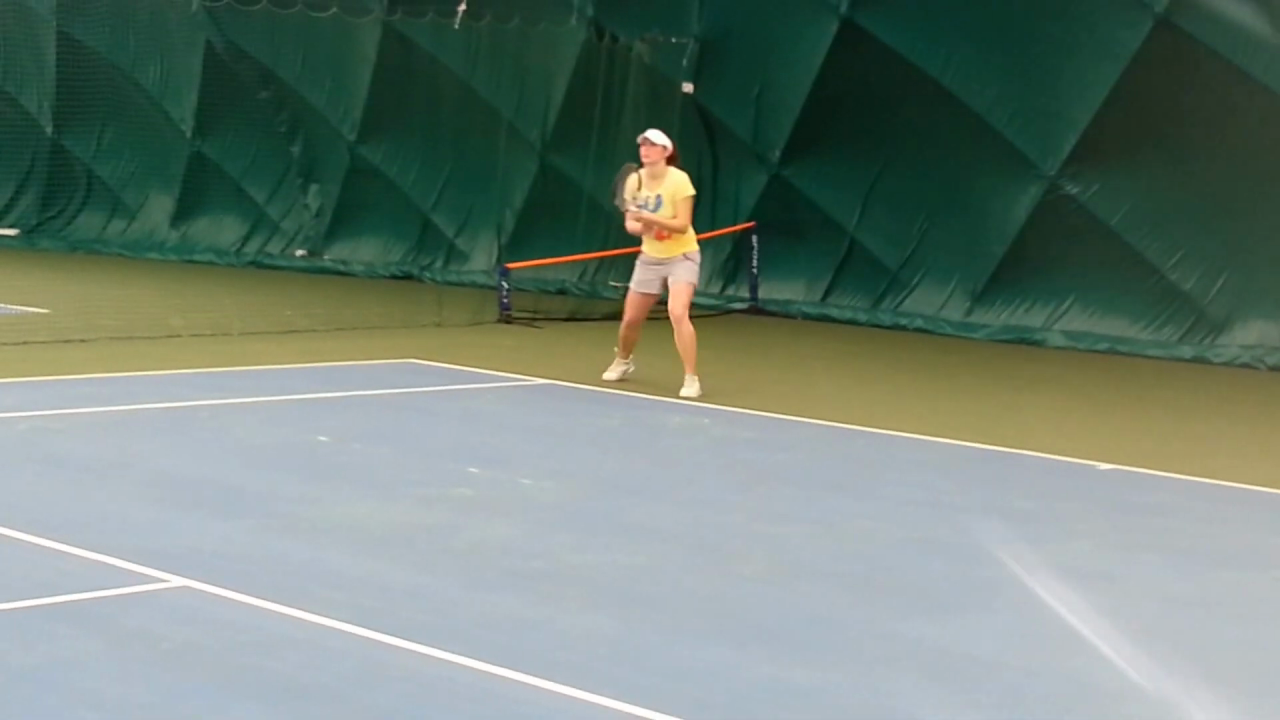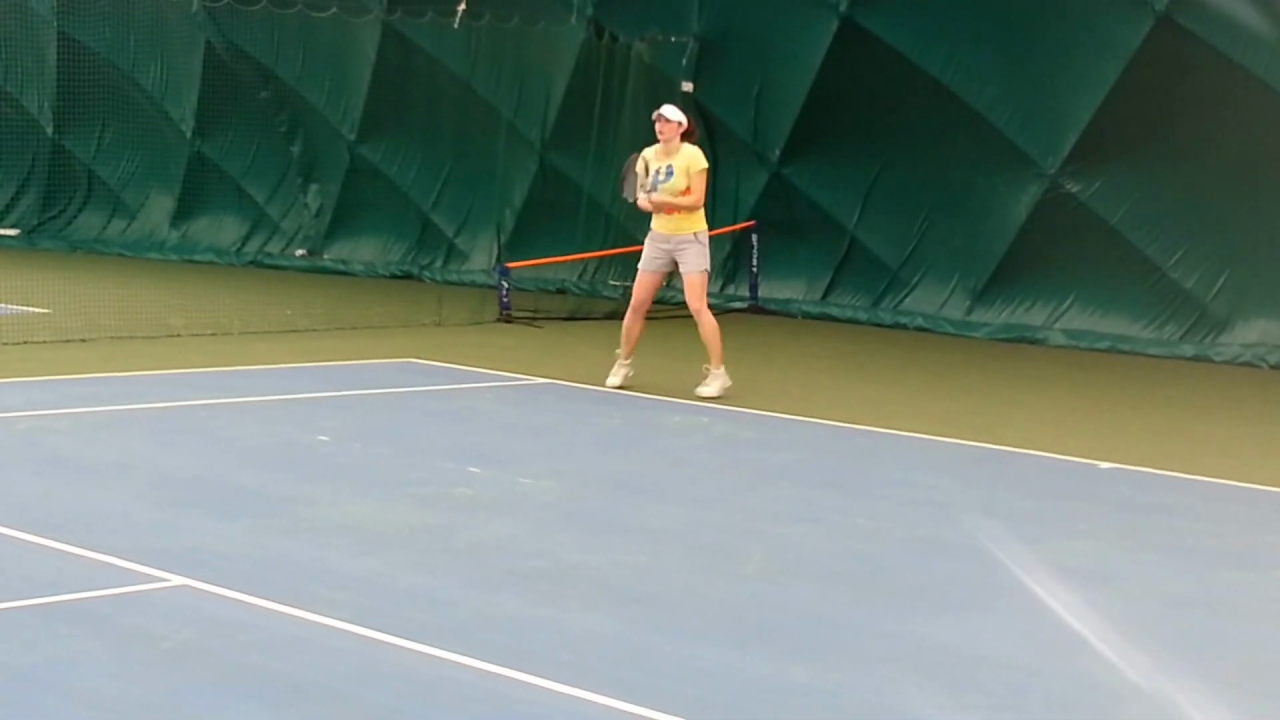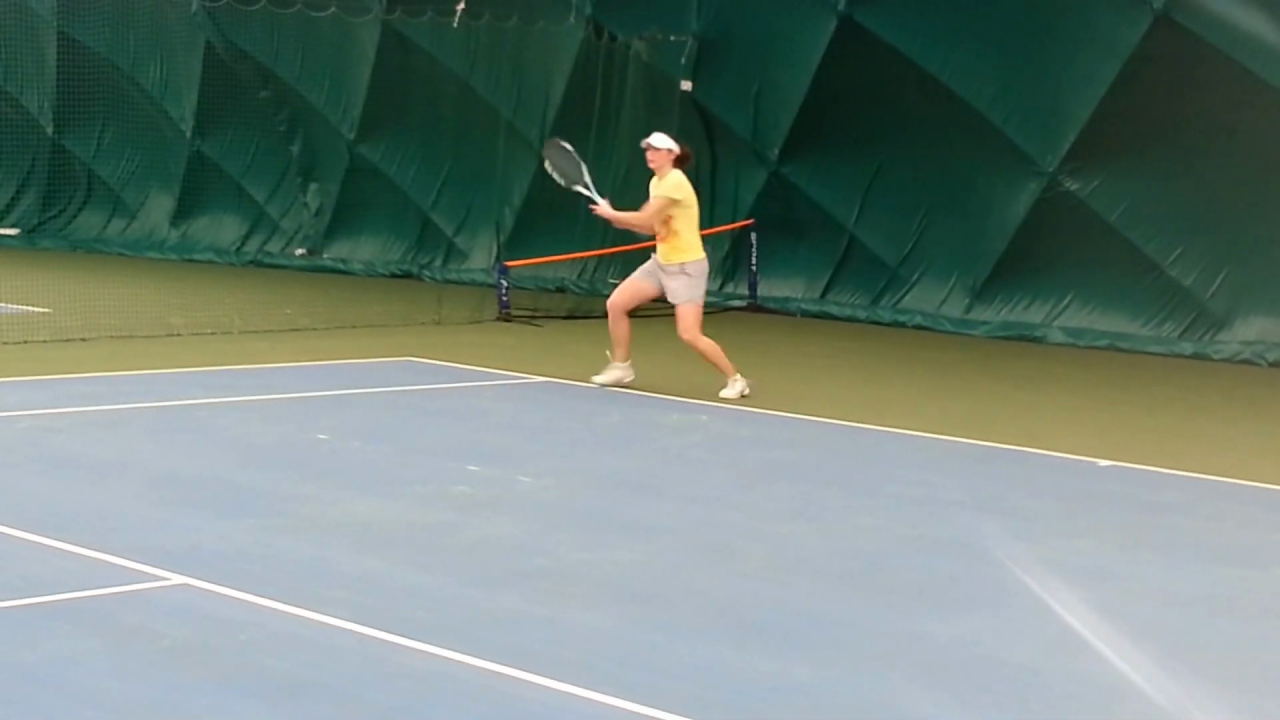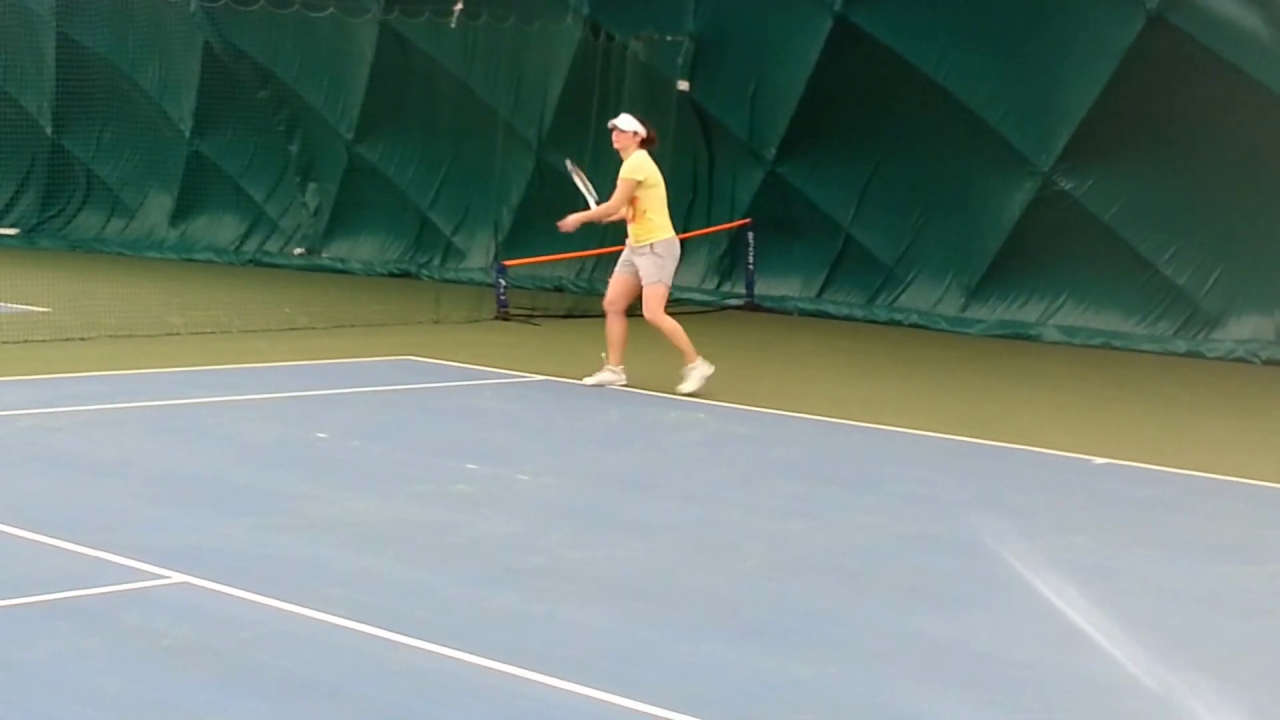
dt=0.3s
person 1, frame 1
left shoulder: (679, 180)
right shoulder: (634, 181)
left elbow: (683, 224)
right elbow: (631, 223)
left wrist: (650, 217)
right wrist: (640, 227)
left hip: (682, 257)
right hip: (650, 259)
left knee: (677, 313)
right knee: (630, 319)
left ankle: (691, 379)
right ankle: (623, 361)
person 1, frame 2
left shoulder: (693, 154)
right shoulder: (647, 156)
left elbow: (697, 199)
right elbow: (642, 198)
left wrist: (662, 199)
right wrist: (647, 200)
left hip: (691, 238)
right hip: (659, 238)
left knee: (697, 305)
right knee: (637, 305)
left ankle: (717, 372)
right ankle: (624, 364)
person 1, frame 3
left shoulder: (675, 182)
right shoulder: (656, 182)
left elbow: (645, 218)
left wrist: (609, 213)
right wrist: (619, 218)
left hip: (687, 266)
right hip: (661, 263)
left knee: (690, 335)
right knee: (615, 304)
left ankle: (735, 380)
right ankle: (620, 367)
person 1, frame 4
left shoulder: (636, 164)
right shoulder: (629, 162)
left elbow: (614, 205)
left wrist: (579, 218)
right wrist: (619, 217)
left hip: (659, 246)
right hip: (637, 246)
left knee: (654, 313)
right knee: (612, 305)
left ankle: (697, 364)
right ankle: (614, 369)
